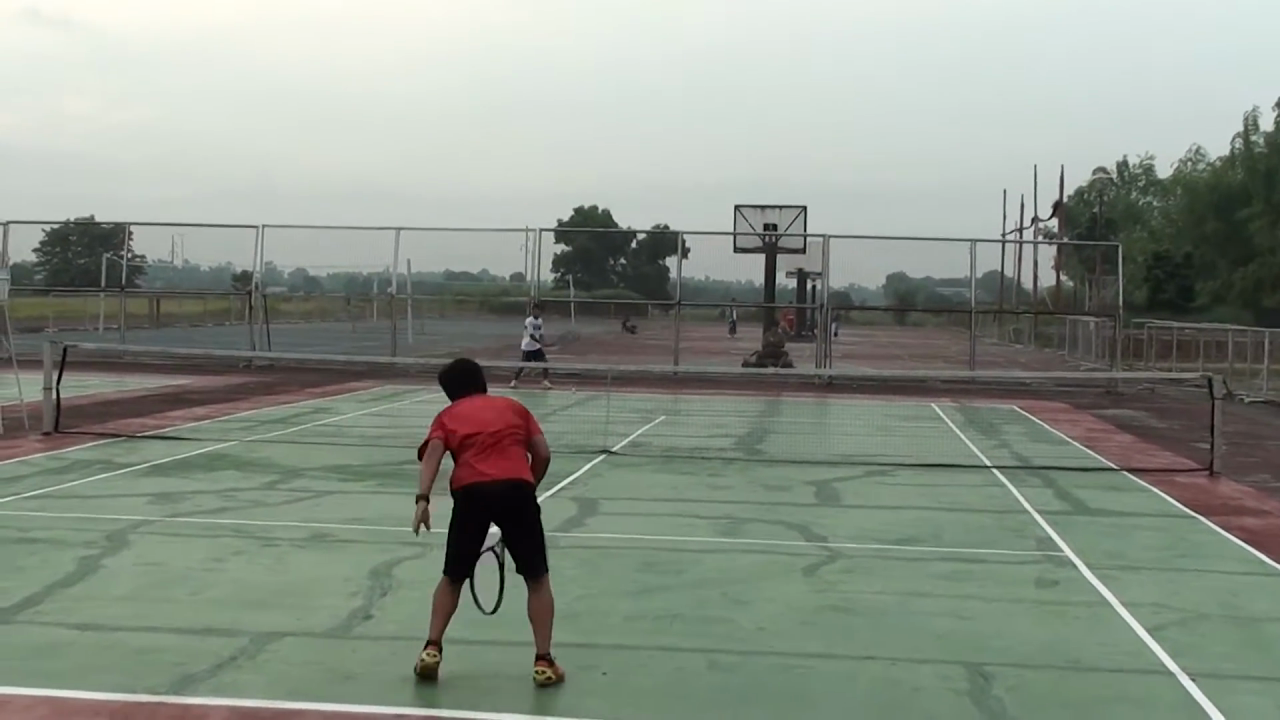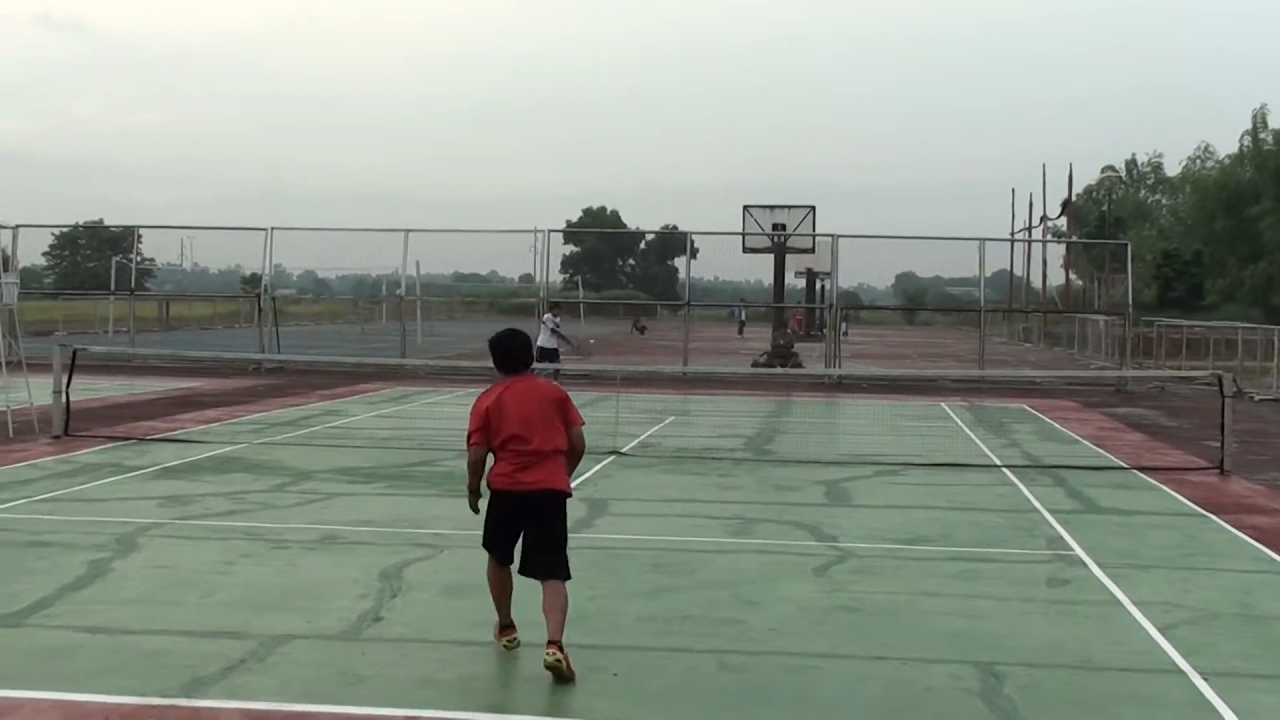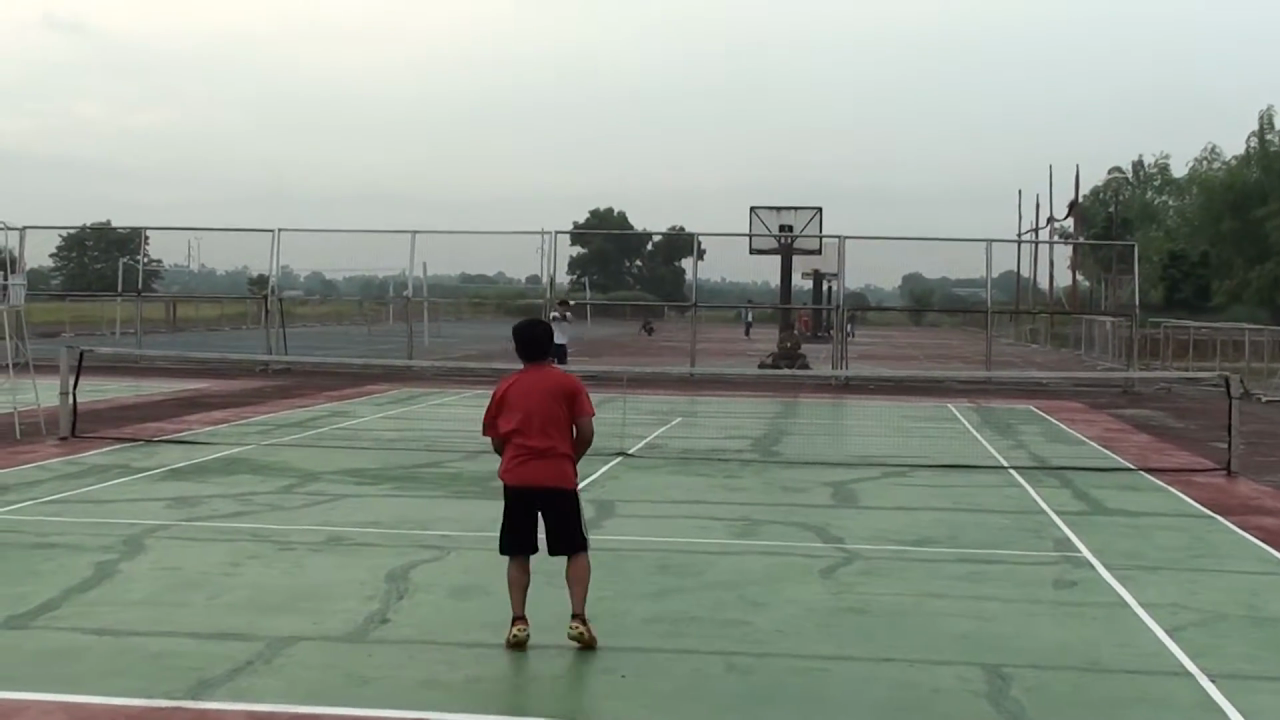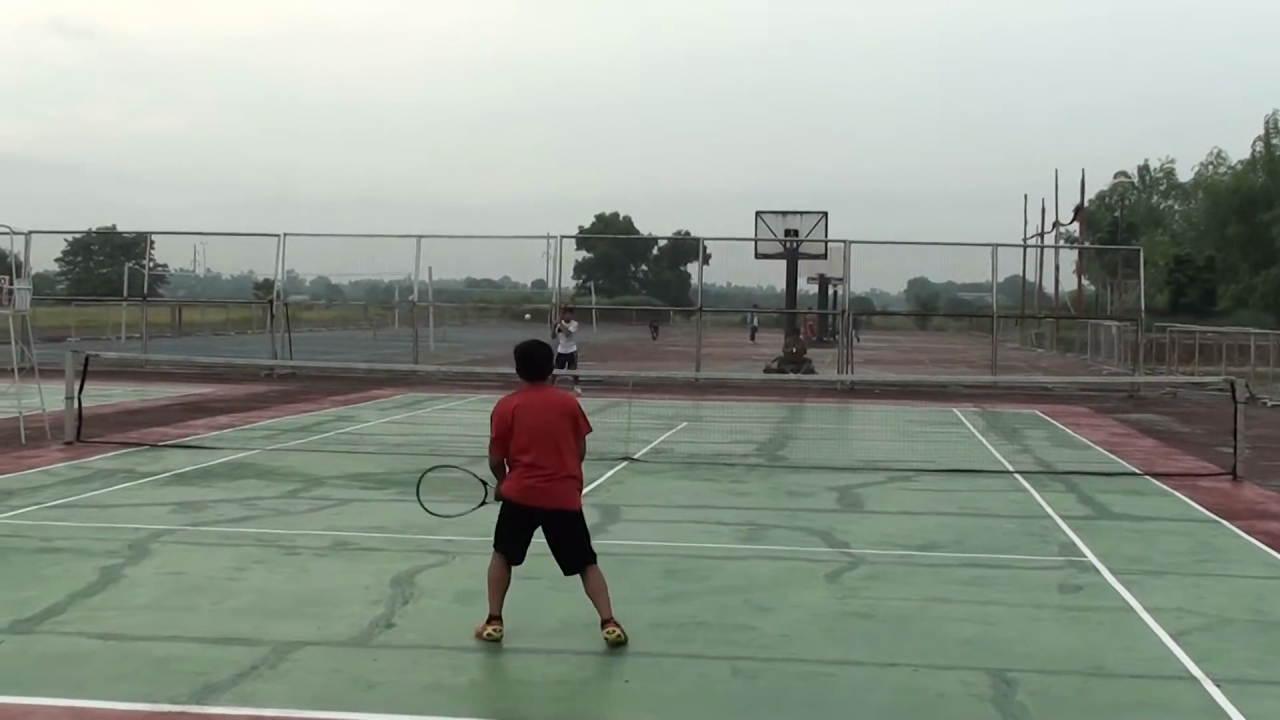
dt=0.3s
person 1, frame 1
left shoulder: (446, 417)
right shoulder: (513, 406)
left elbow: (432, 455)
right elbow: (542, 454)
left wrist: (423, 499)
left hip: (471, 490)
right hip: (516, 487)
left knee: (453, 577)
right knee: (537, 577)
left ankle: (432, 647)
right ankle: (544, 661)
person 1, frame 2
left shoulder: (487, 400)
right shoulder: (555, 392)
left elbow: (476, 456)
right elbow: (578, 445)
left wrist: (473, 492)
left hip: (505, 488)
right hip: (551, 490)
left knee: (498, 560)
right knee: (554, 576)
left ankle: (506, 627)
right ankle: (554, 646)
person 1, frame 3
left shoulder: (504, 388)
right shoulder: (569, 384)
left elbow: (497, 443)
right elbow: (586, 433)
left hip: (516, 480)
right hip: (558, 479)
left knee: (518, 555)
right knee: (577, 551)
left ankle: (518, 622)
right ankle: (578, 619)
person 1, frame 4
left shoulder: (506, 406)
right shoulder: (569, 403)
left elbow: (496, 460)
right elbow: (580, 453)
left wrist: (501, 485)
left hip: (520, 495)
right hip: (564, 496)
left knee: (502, 555)
right knee: (587, 563)
left ankle: (494, 622)
right ankle: (608, 623)
